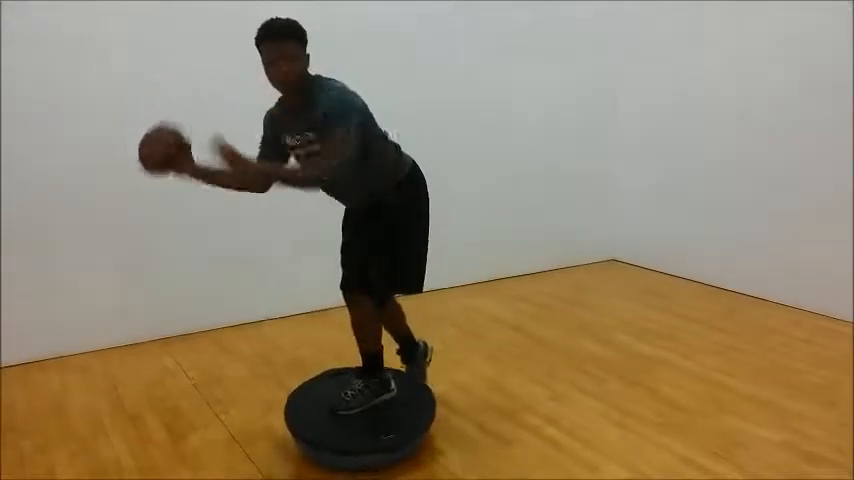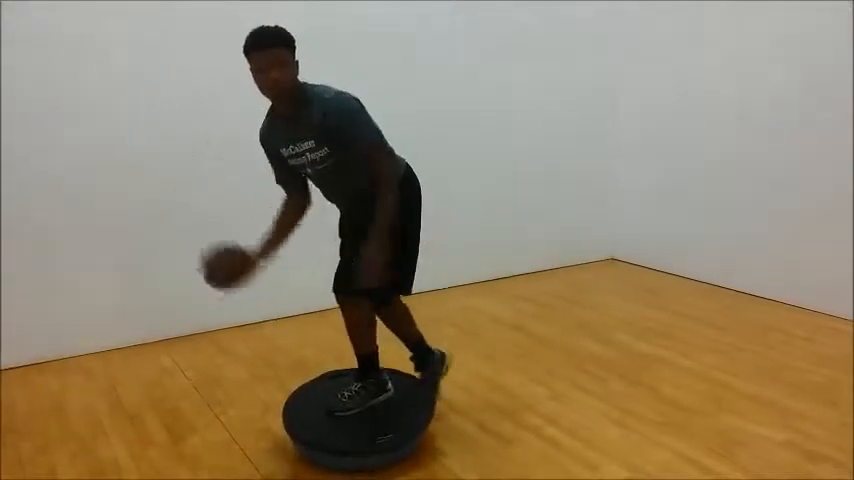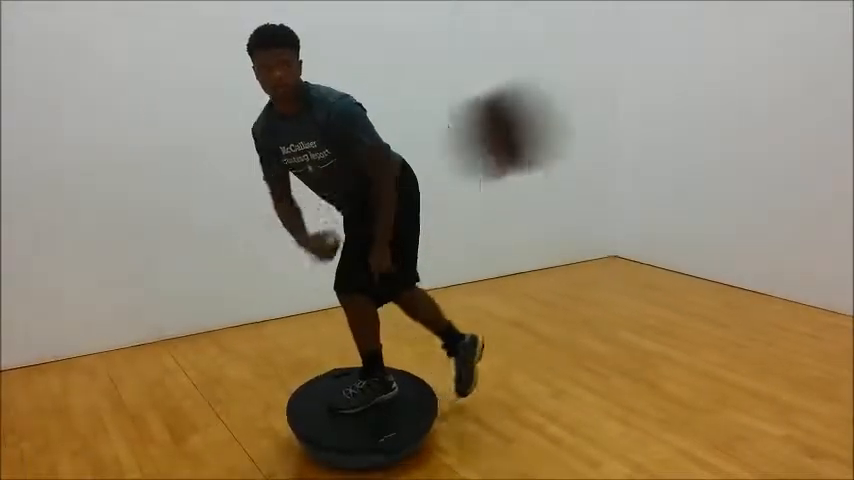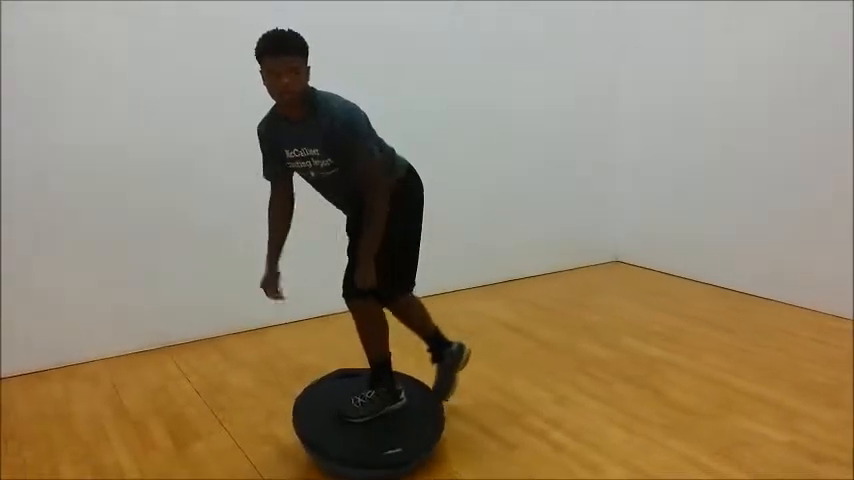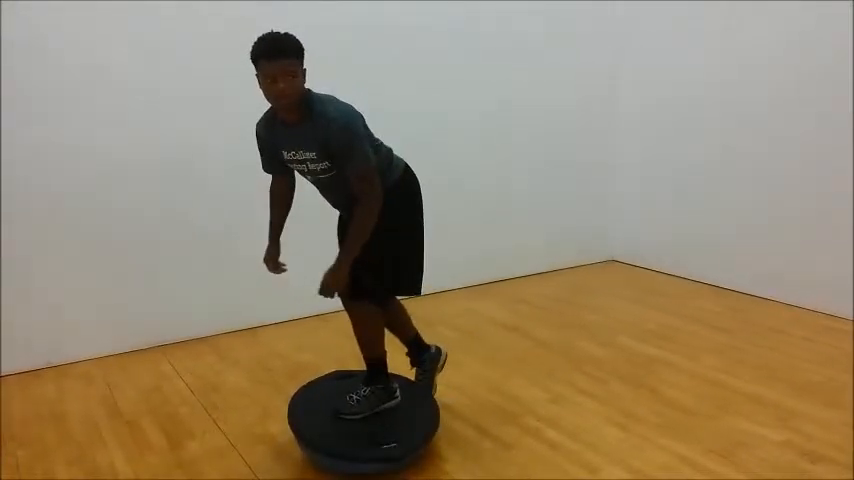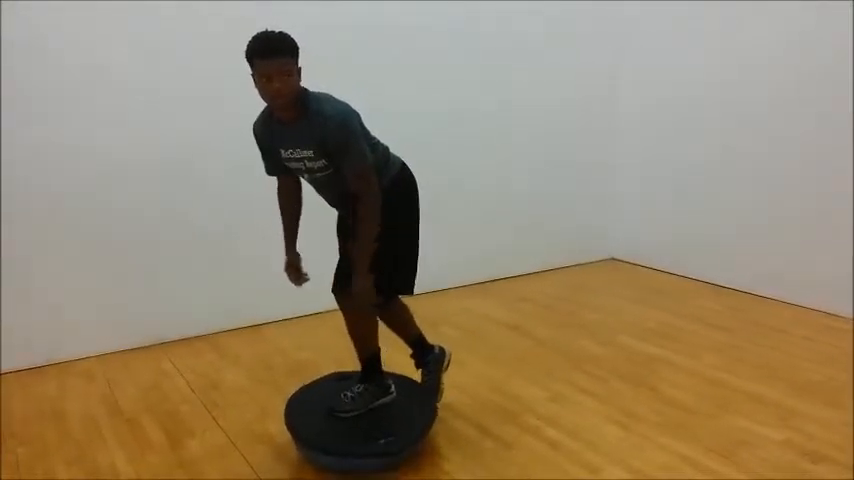
dt=0.2s
person 1, frame 1
left shoulder: (336, 100)
right shoulder: (277, 119)
left elbow: (333, 170)
right elbow: (264, 183)
left wrist: (253, 168)
right wrist: (194, 170)
left hip: (399, 193)
right hip: (363, 203)
left knee: (360, 288)
right knee: (368, 288)
left ankle: (375, 379)
right ankle: (412, 352)
person 1, frame 2
left shoulder: (337, 107)
right shoulder: (271, 133)
left elbow: (389, 170)
right elbow: (298, 198)
left wrist: (377, 244)
right wrist: (263, 252)
left hip: (394, 197)
right hip: (355, 206)
left knee: (351, 291)
right knee: (374, 292)
left ankle: (372, 382)
right ankle: (427, 359)
person 1, frame 3
left shoulder: (337, 109)
right shoulder: (265, 131)
left elbow: (384, 172)
right elbow: (280, 196)
left wrist: (381, 243)
right wrist: (303, 237)
left hip: (392, 192)
right hip: (357, 204)
left knee: (353, 286)
right knee: (393, 285)
left ankle: (375, 379)
right ankle: (459, 344)
person 1, frame 4
left shoulder: (341, 118)
right shoulder: (269, 131)
left elbow: (379, 189)
right elbow: (280, 193)
left wrist: (366, 259)
right wrist: (272, 261)
left hip: (397, 196)
right hip: (360, 208)
left knee: (362, 291)
right knee: (388, 290)
left ankle: (384, 388)
right ankle: (445, 349)
person 1, frame 5
left shoulder: (338, 121)
right shoulder: (267, 131)
left elbow: (370, 196)
right elbow: (282, 182)
left wrist: (342, 265)
right wrist: (274, 241)
left hip: (392, 196)
right hip: (354, 205)
left knee: (357, 290)
right knee: (372, 291)
left ankle: (379, 385)
right ankle: (423, 354)
person 1, frame 6
left shoulder: (334, 118)
right shoulder: (265, 130)
left elbow: (369, 194)
right elbow: (288, 184)
left wrist: (362, 270)
right wrist: (290, 248)
left hip: (390, 195)
right hip: (353, 205)
left knee: (351, 289)
right knee: (374, 293)
left ankle: (373, 381)
right ankle: (428, 355)
